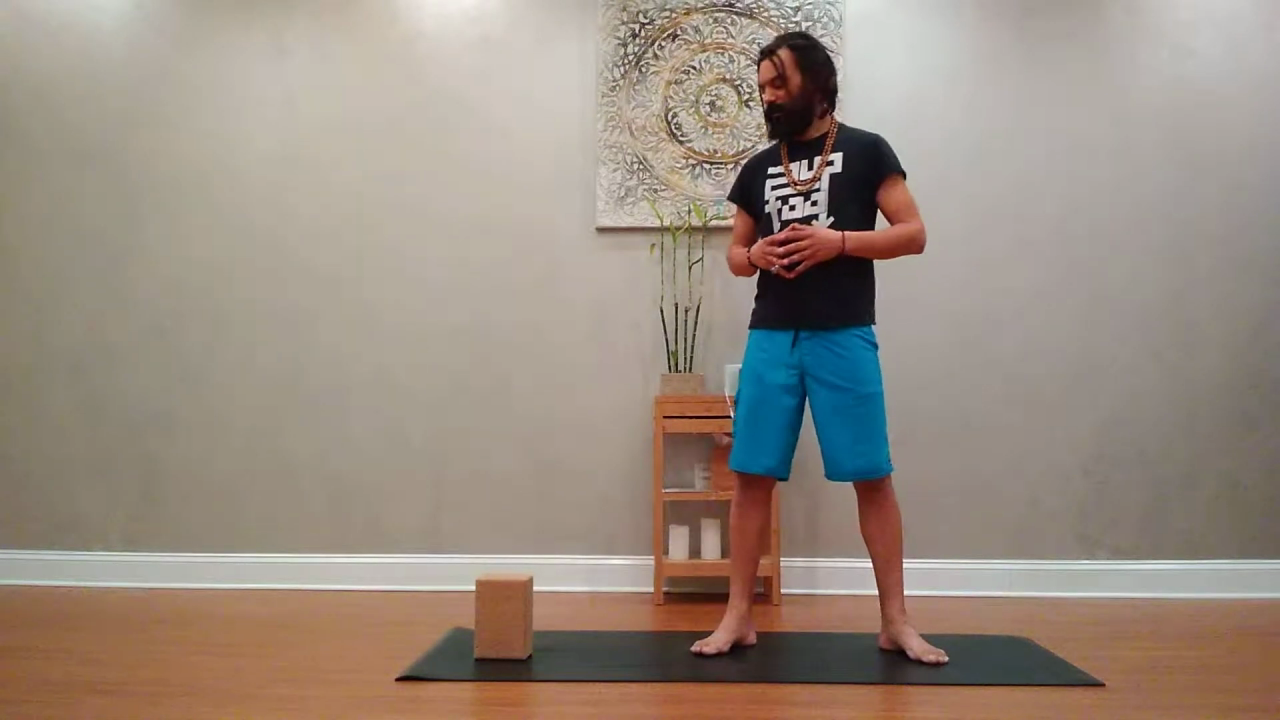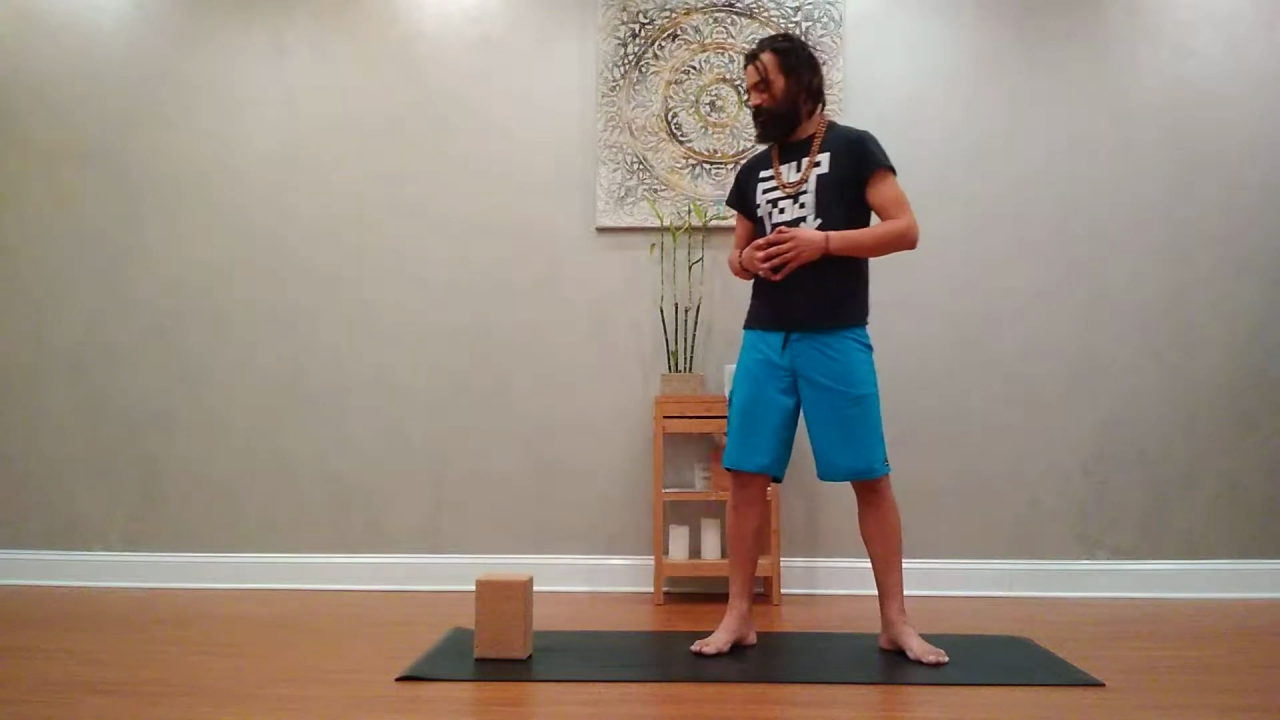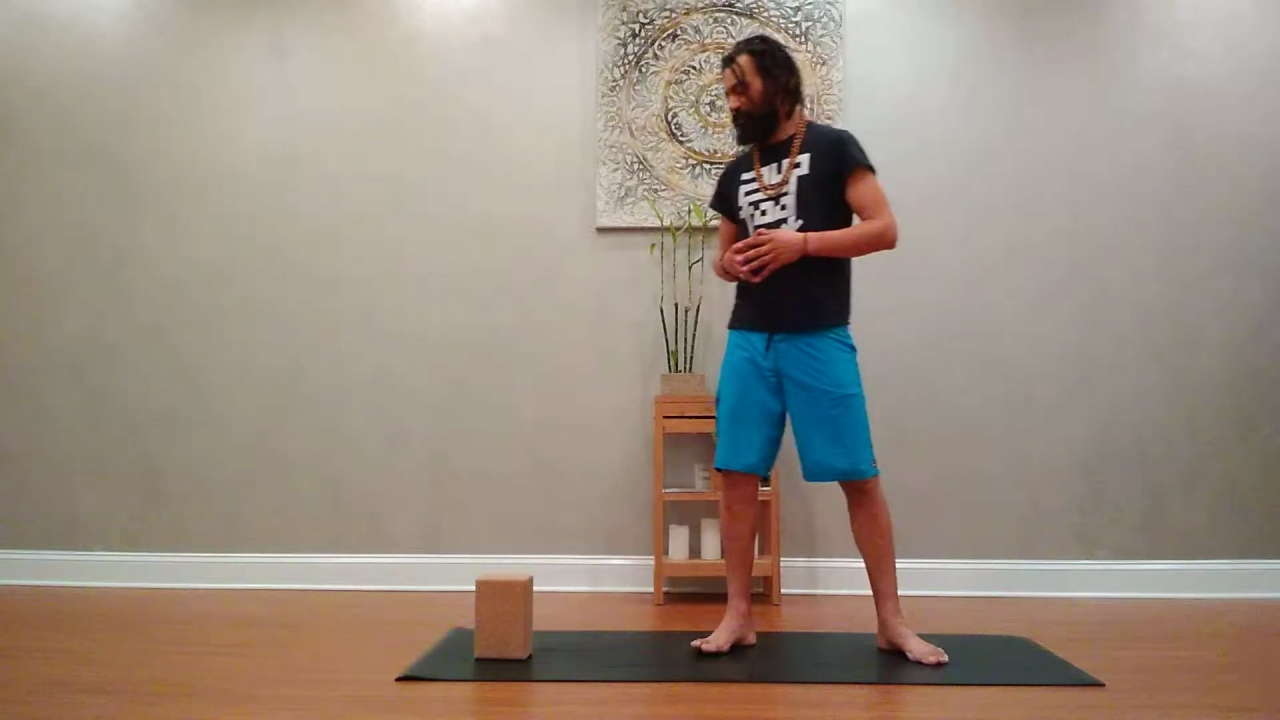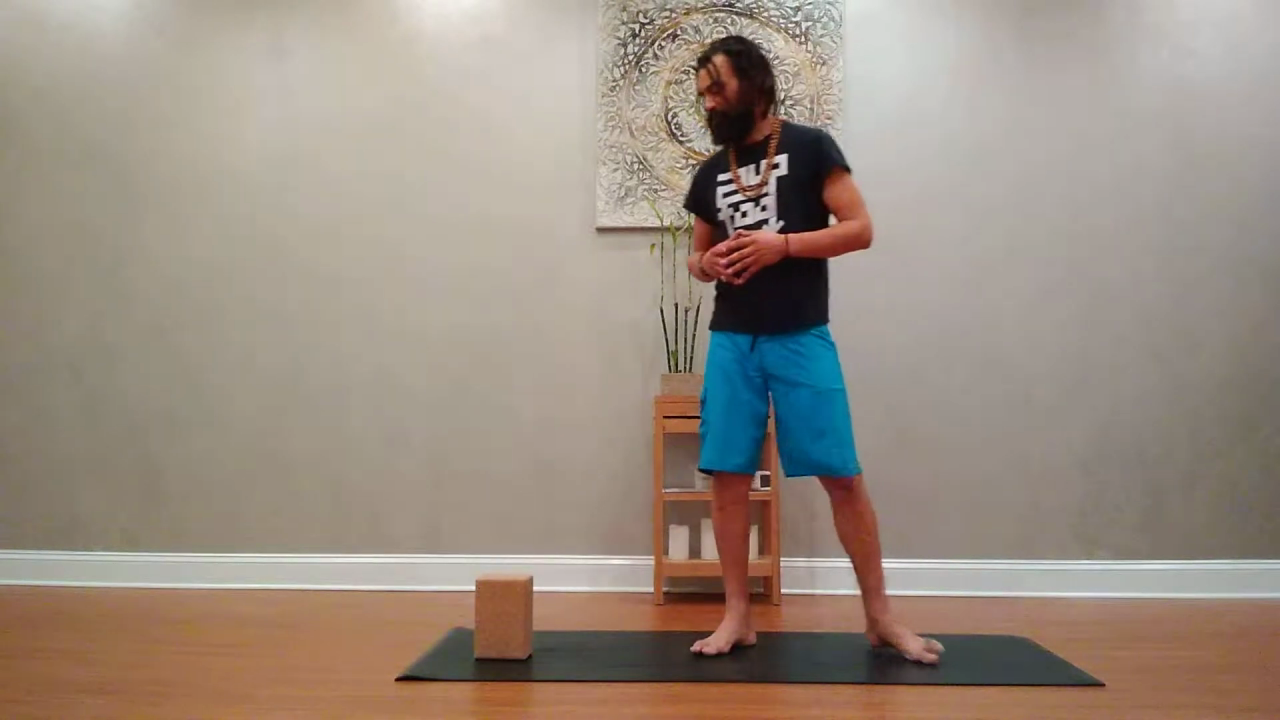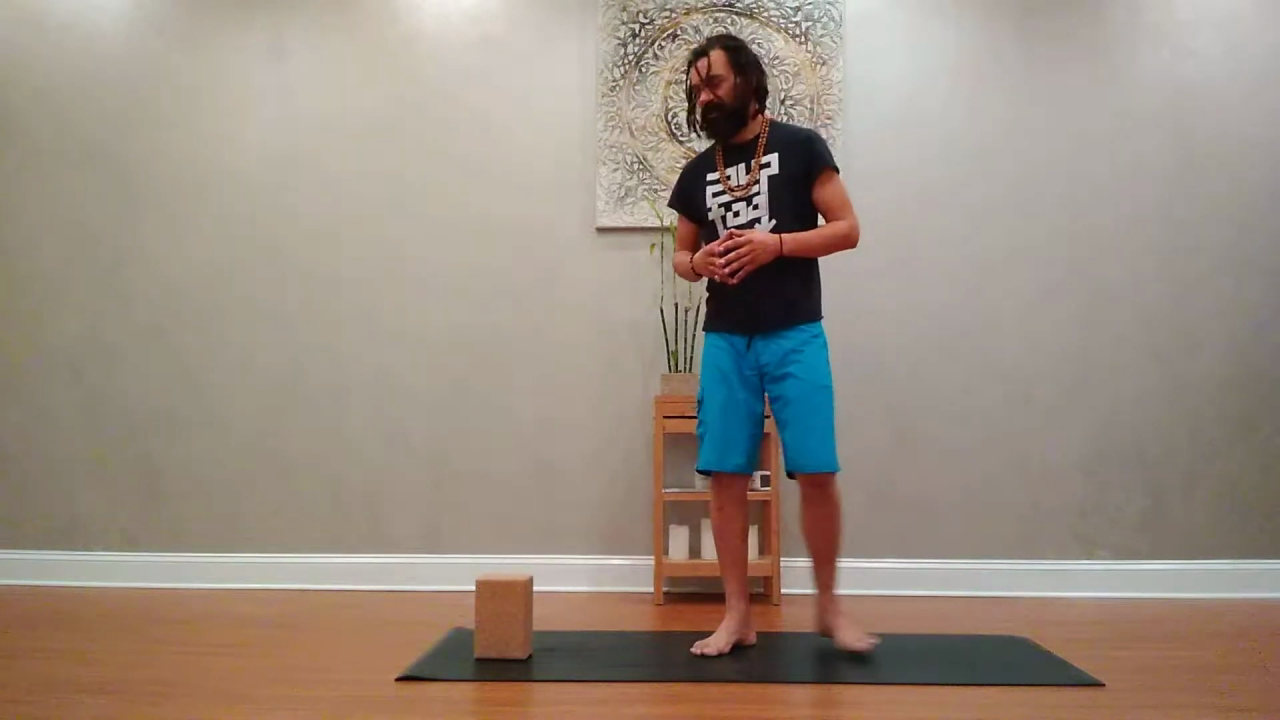
dt=0.2s
person 1, frame 1
left shoulder: (865, 150)
right shoulder: (759, 167)
left elbow: (913, 234)
right elbow: (734, 253)
left wrist: (837, 241)
right wrist: (757, 254)
left hip: (844, 337)
right hip: (770, 338)
left knee: (871, 477)
right knee: (752, 476)
left ankle: (895, 621)
right ankle: (738, 616)
person 1, frame 2
left shoulder: (854, 147)
right shoulder: (753, 170)
left elbow: (904, 230)
left wrist: (821, 241)
right wrist: (747, 260)
left hip: (837, 338)
right hip: (764, 339)
left knee: (869, 477)
right knee: (746, 475)
left ankle: (895, 620)
right ankle: (739, 615)
person 1, frame 3
left shoulder: (834, 147)
right shoulder: (736, 171)
left elbow: (884, 230)
left wrist: (801, 242)
right wrist: (730, 261)
left hip: (820, 339)
right hip: (749, 341)
left knee: (858, 478)
right knee: (737, 475)
left ankle: (891, 620)
right ankle: (738, 615)
person 1, frame 4
left shoulder: (811, 147)
right shoulder: (710, 173)
left elbow: (860, 229)
right elbow: (696, 256)
left wrist: (782, 244)
right wrist: (709, 263)
left hip: (802, 338)
right hip: (731, 341)
left knee: (841, 475)
right knee: (727, 475)
left ankle: (879, 614)
right ankle: (737, 614)
person 1, frame 5
left shoulder: (800, 146)
right shoulder: (697, 173)
left elbow: (847, 229)
right elbow: (680, 257)
left wrist: (774, 244)
right wrist: (700, 263)
left hip: (795, 335)
right hip: (725, 340)
left knee: (816, 472)
right knee: (726, 476)
left ankle: (829, 606)
right ankle: (737, 615)
